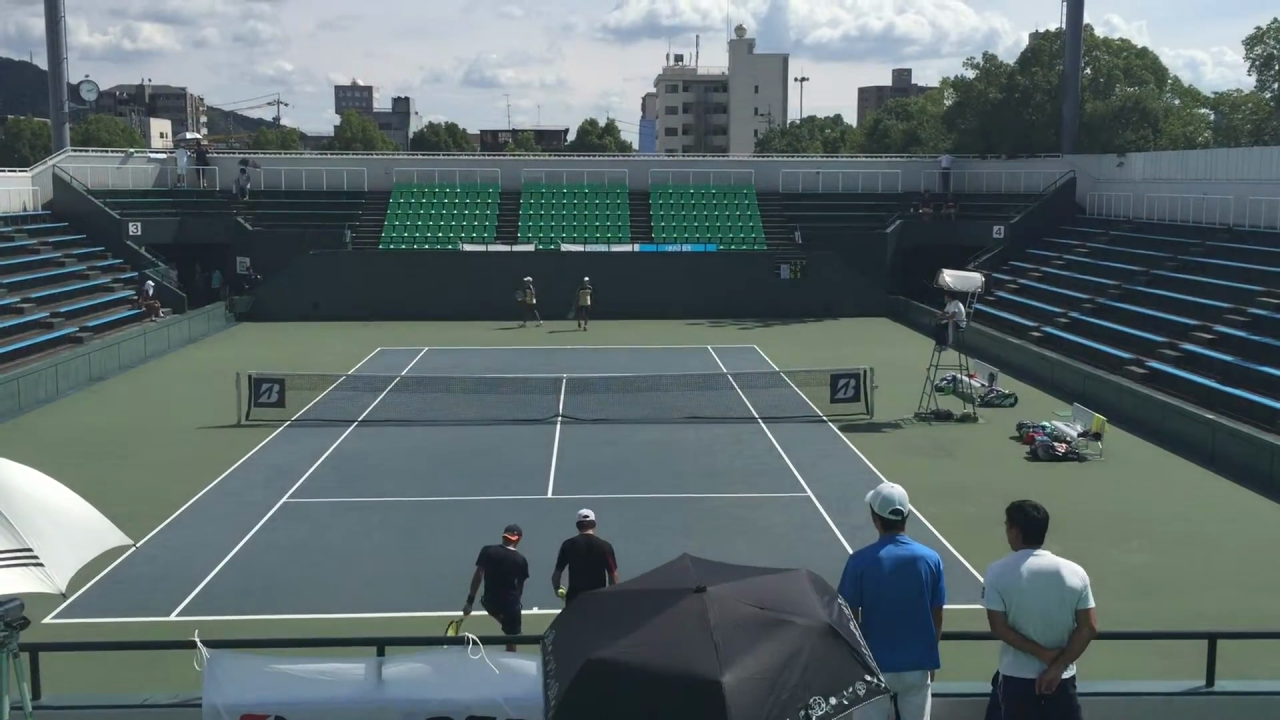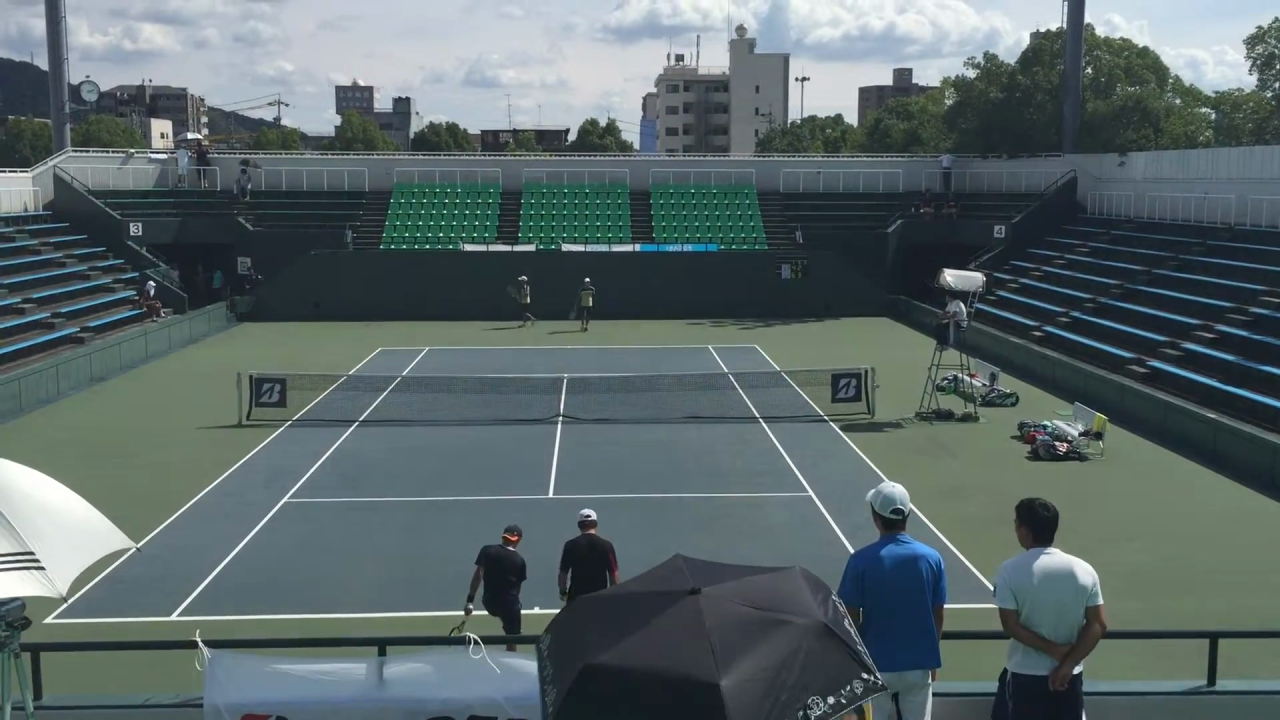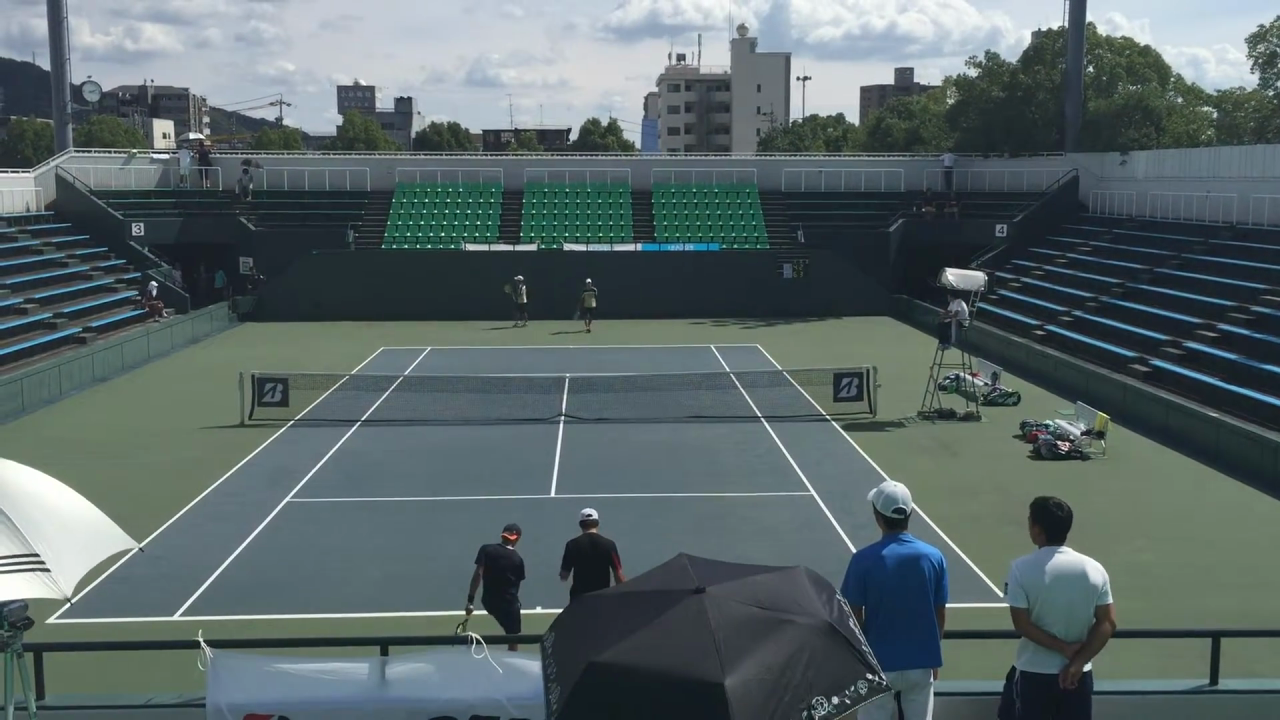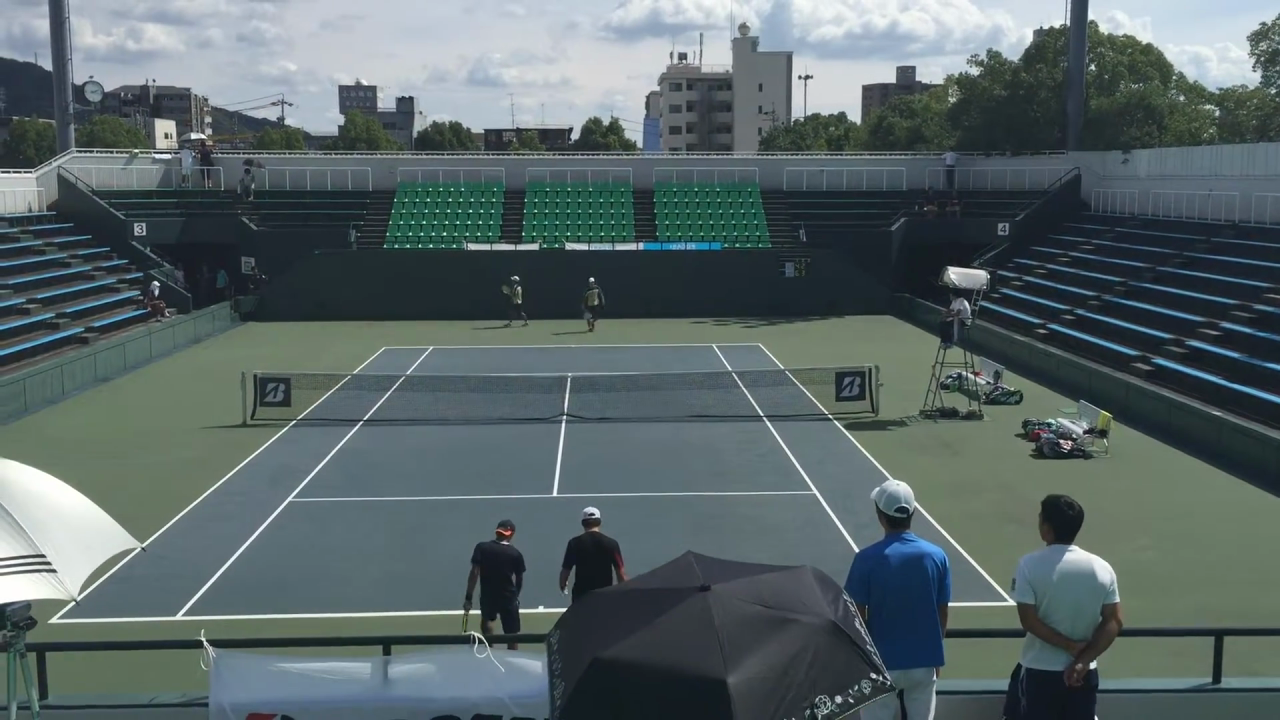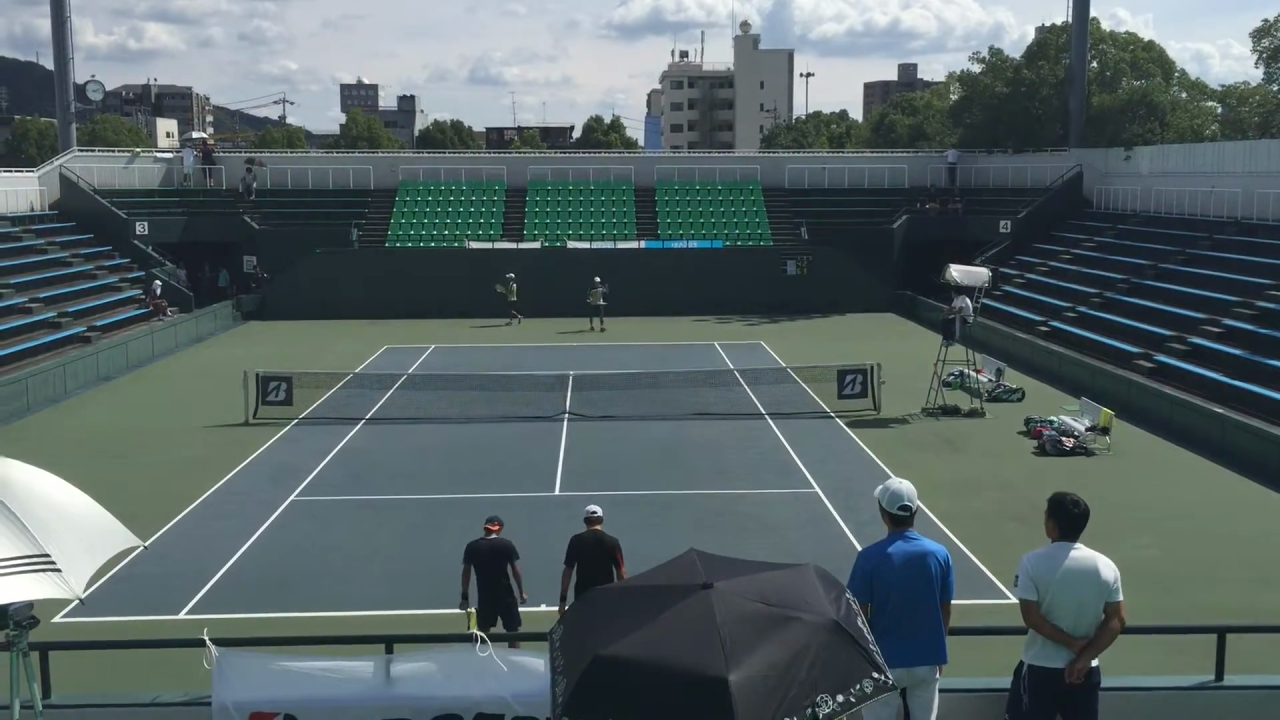
dt=0.2s
person 1, frame 1
left shoulder: (860, 561)
right shoulder: (930, 559)
right elbow: (937, 617)
right wrist: (929, 657)
left hip: (874, 665)
right hip: (917, 664)
person 1, frame 2
left shoulder: (862, 560)
right shoulder: (931, 558)
left elbow: (852, 618)
right elbow: (938, 616)
right wrist: (931, 657)
left hip: (875, 664)
right hip: (919, 663)
person 1, frame 3
left shoulder: (864, 560)
right shoulder: (934, 557)
left elbow: (854, 617)
right elbow: (940, 615)
left hip: (878, 664)
right hip: (920, 663)
person 1, frame 4
left shoulder: (867, 559)
right shoulder: (936, 556)
left elbow: (858, 616)
right elbow: (943, 613)
left hip: (880, 662)
right hip: (923, 662)
person 1, frame 5
left shoulder: (870, 557)
right shoulder: (939, 554)
left elbow: (860, 614)
right elbow: (946, 611)
left hip: (883, 661)
right hip: (926, 660)
person 2, frame 1
left shoulder: (998, 572)
right shoulder: (1074, 572)
left elbow: (999, 628)
right elbow: (1088, 628)
left wrist: (1042, 653)
right wrist: (1058, 666)
left hip: (1016, 677)
right hip: (1062, 677)
person 2, frame 2
left shoulder: (1011, 570)
right shoulder: (1084, 570)
left elbow: (1011, 626)
right elbow: (1098, 624)
left wrist: (1053, 650)
right wrist: (1069, 663)
left hip: (1024, 675)
right hip: (1070, 675)
person 2, frame 3
left shoulder: (1022, 568)
right shoulder: (1094, 569)
left elbow: (1022, 624)
right elbow: (1107, 623)
left wrist: (1063, 648)
right wrist: (1079, 661)
left hip: (1032, 674)
right hip: (1078, 674)
person 2, frame 4
left shoulder: (1030, 565)
right shoulder: (1102, 568)
left elbow: (1029, 621)
right elbow: (1113, 622)
left wrist: (1069, 646)
right wrist: (1085, 659)
left hip: (1038, 671)
right hip: (1084, 674)
person 2, frame 5
left shoulder: (1033, 562)
right shoulder: (1106, 566)
left elbow: (1032, 617)
right elbow: (1116, 620)
left wrist: (1071, 643)
right wrist: (1085, 657)
left hip: (1040, 669)
right hip: (1086, 671)
